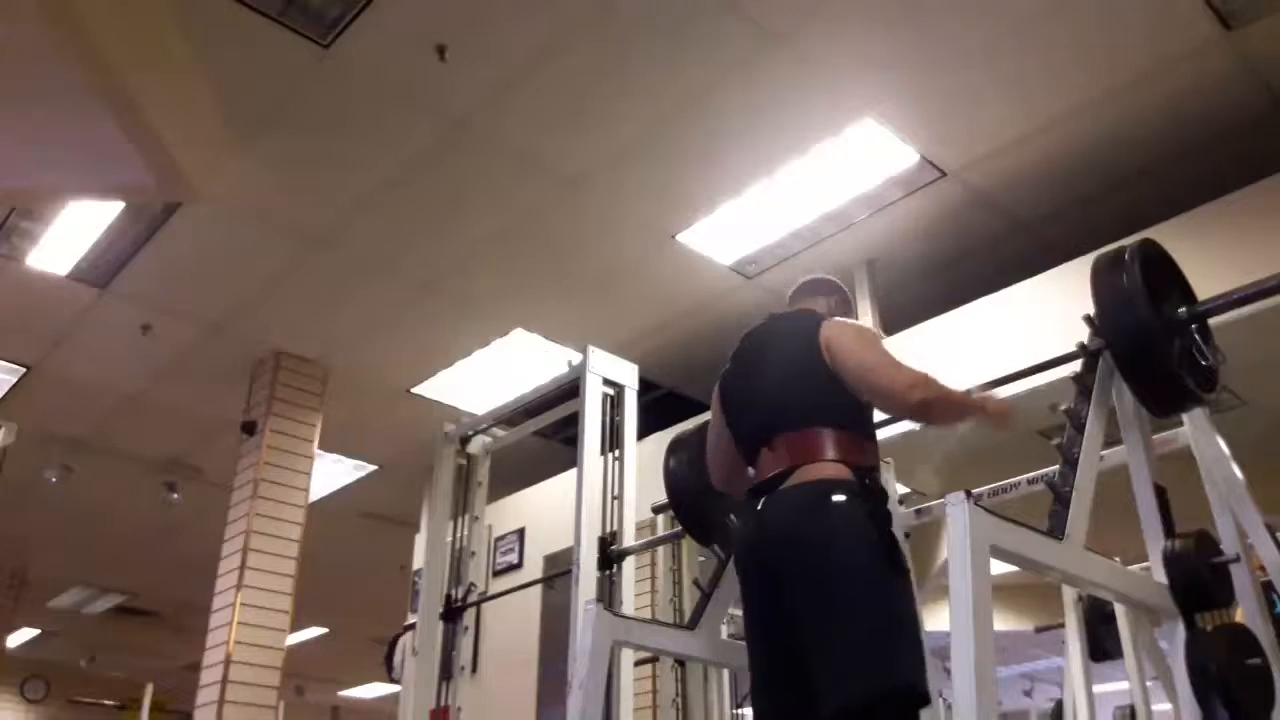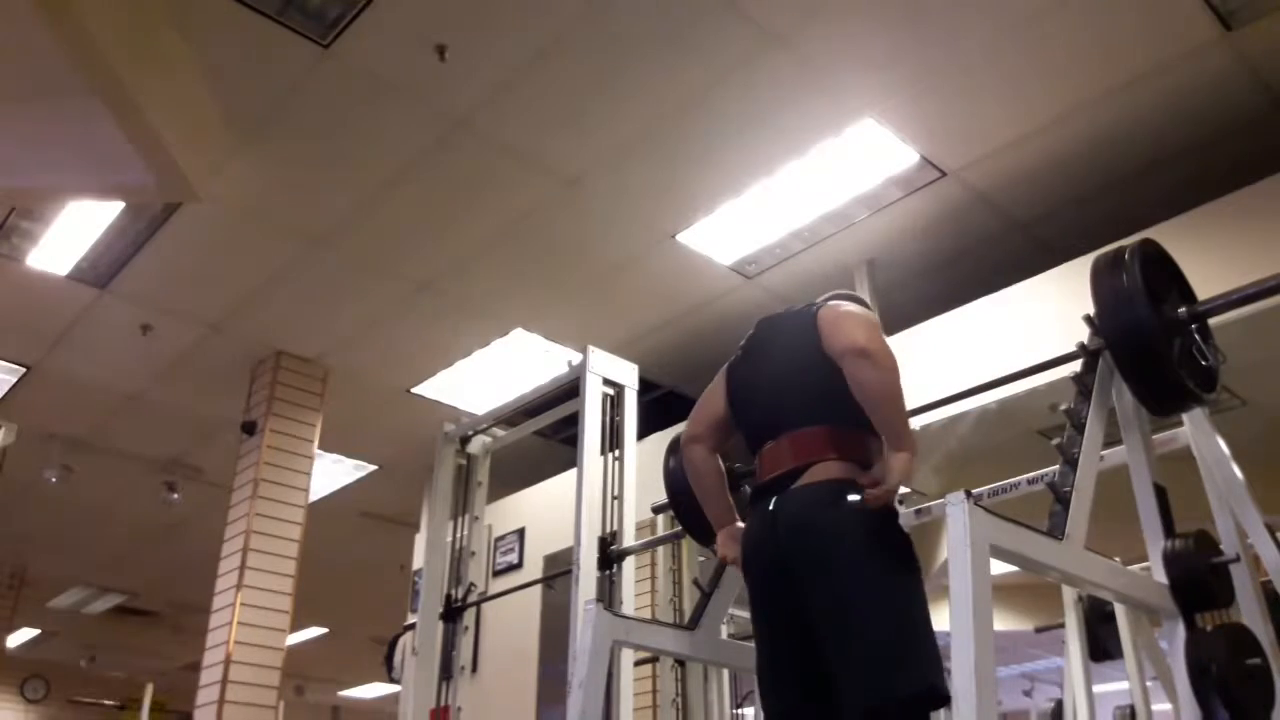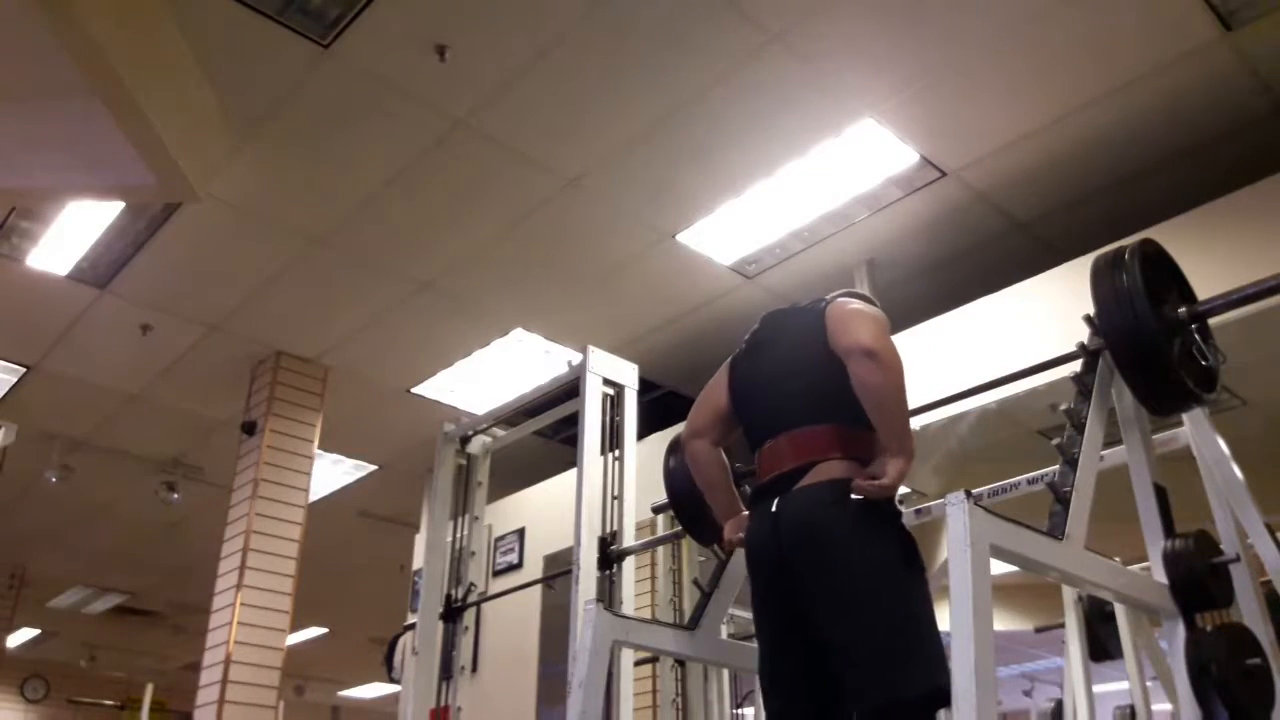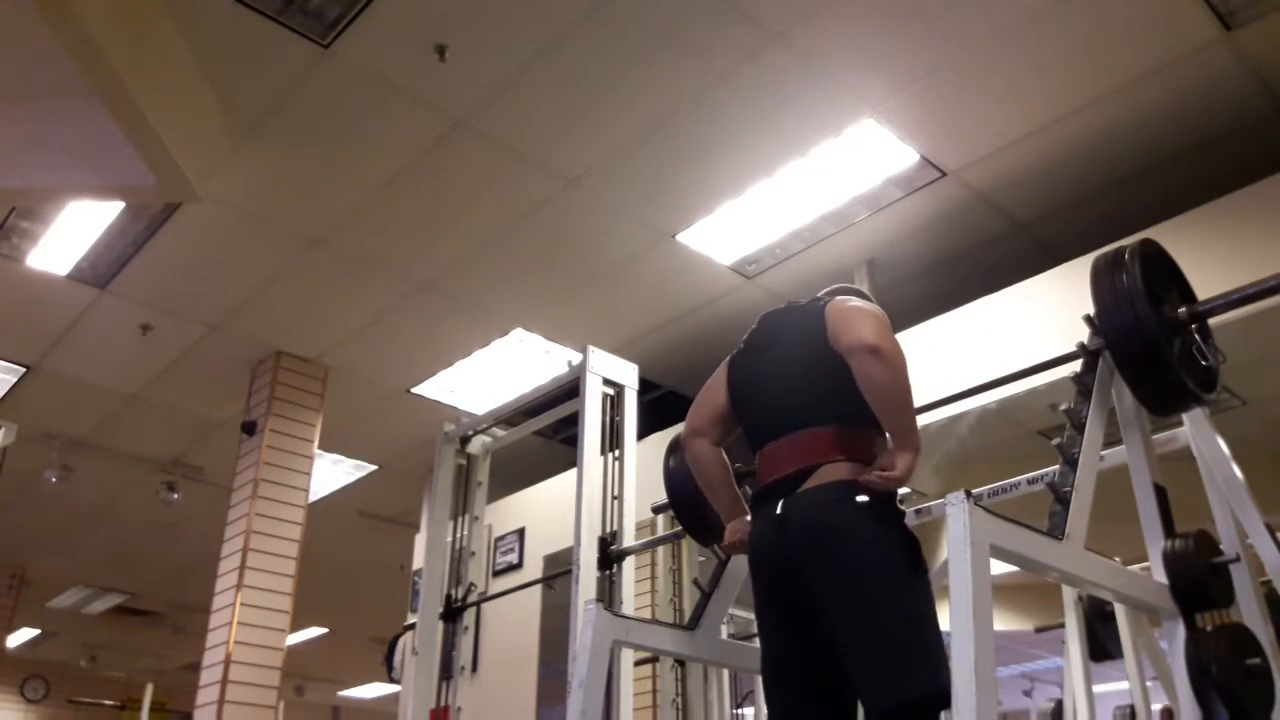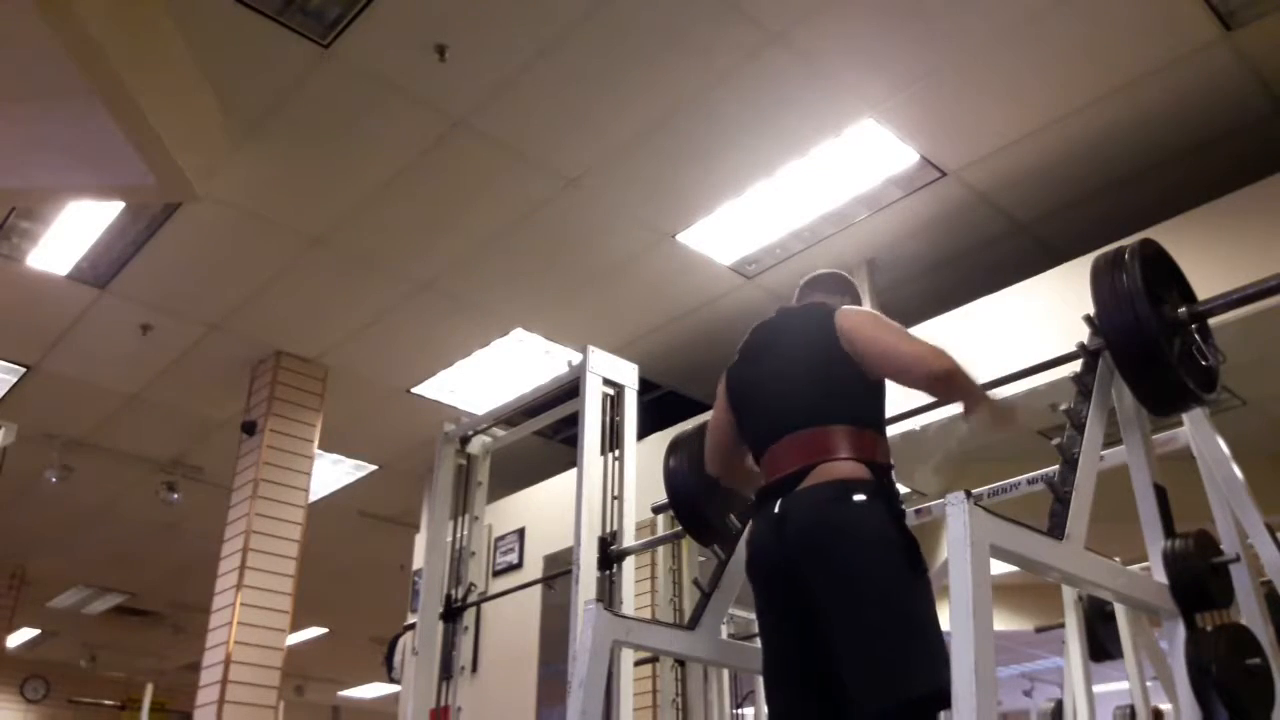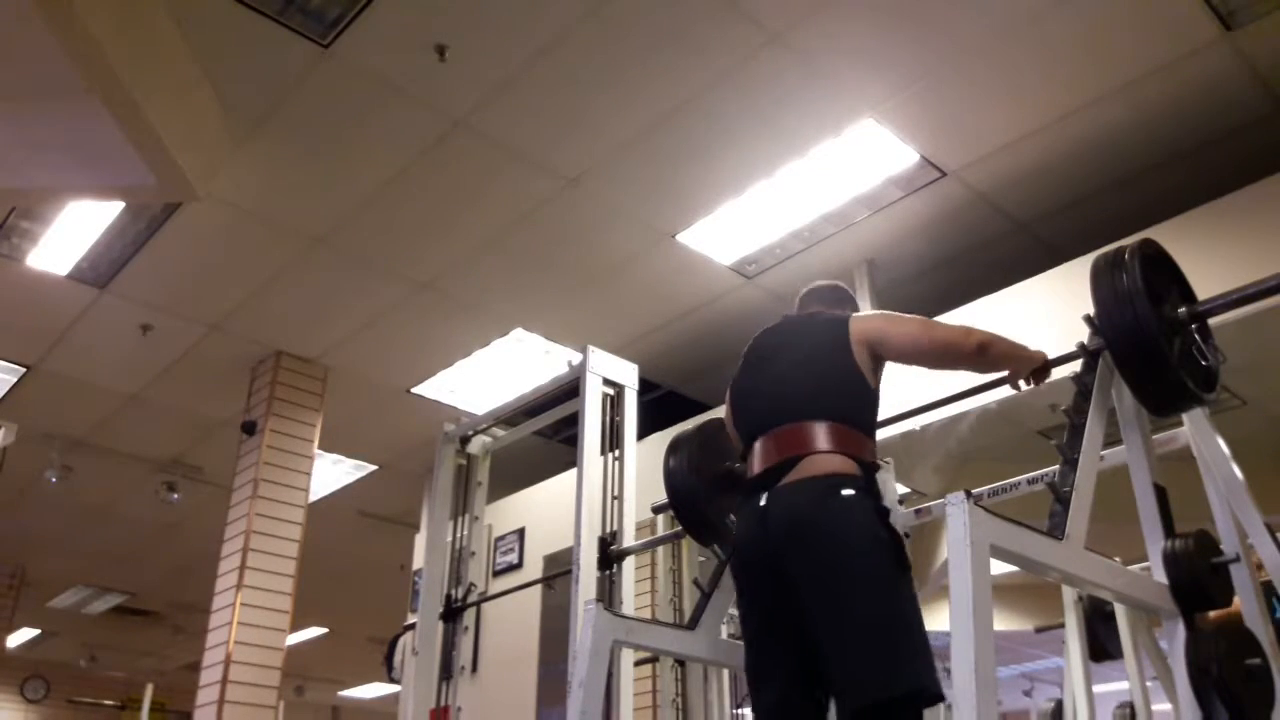
dt=0.3s
person 1, frame 1
left shoulder: (736, 368)
right shoulder: (835, 334)
left elbow: (721, 470)
right elbow: (912, 396)
right wrist: (980, 406)
left hip: (759, 531)
right hip: (830, 512)
person 1, frame 2
left shoulder: (747, 357)
right shoulder: (845, 315)
left elbow: (696, 442)
right elbow: (862, 348)
left wrist: (727, 527)
right wrist: (899, 447)
left hip: (769, 527)
right hip: (838, 510)
person 1, frame 3
left shoulder: (750, 354)
right shoulder: (851, 312)
left elbow: (698, 436)
right elbow: (868, 350)
left wrist: (733, 516)
right wrist: (900, 452)
left hip: (770, 528)
right hip: (841, 510)
person 1, frame 4
left shoulder: (749, 353)
right shoulder: (850, 310)
left elbow: (698, 436)
right elbow: (870, 347)
left wrist: (737, 518)
right wrist: (906, 446)
left hip: (774, 530)
right hip: (846, 513)
person 1, frame 5
left shoulder: (744, 361)
right shoulder: (844, 321)
left elbow: (719, 464)
right elbow: (929, 368)
right wrist: (976, 396)
left hip: (771, 531)
right hip: (844, 509)
person 1, frame 6
left shoulder: (749, 364)
right shoulder: (856, 330)
right elbow: (968, 345)
right wrist: (1026, 360)
left hip: (755, 525)
right hip: (831, 509)
